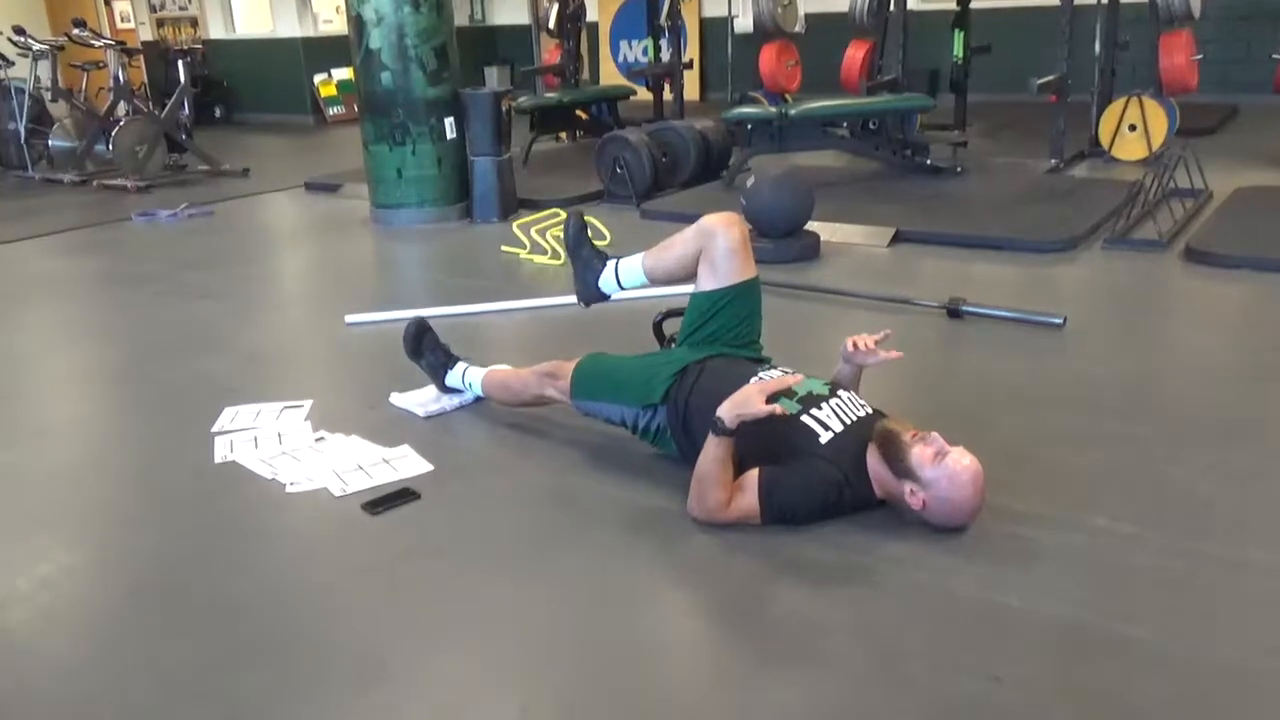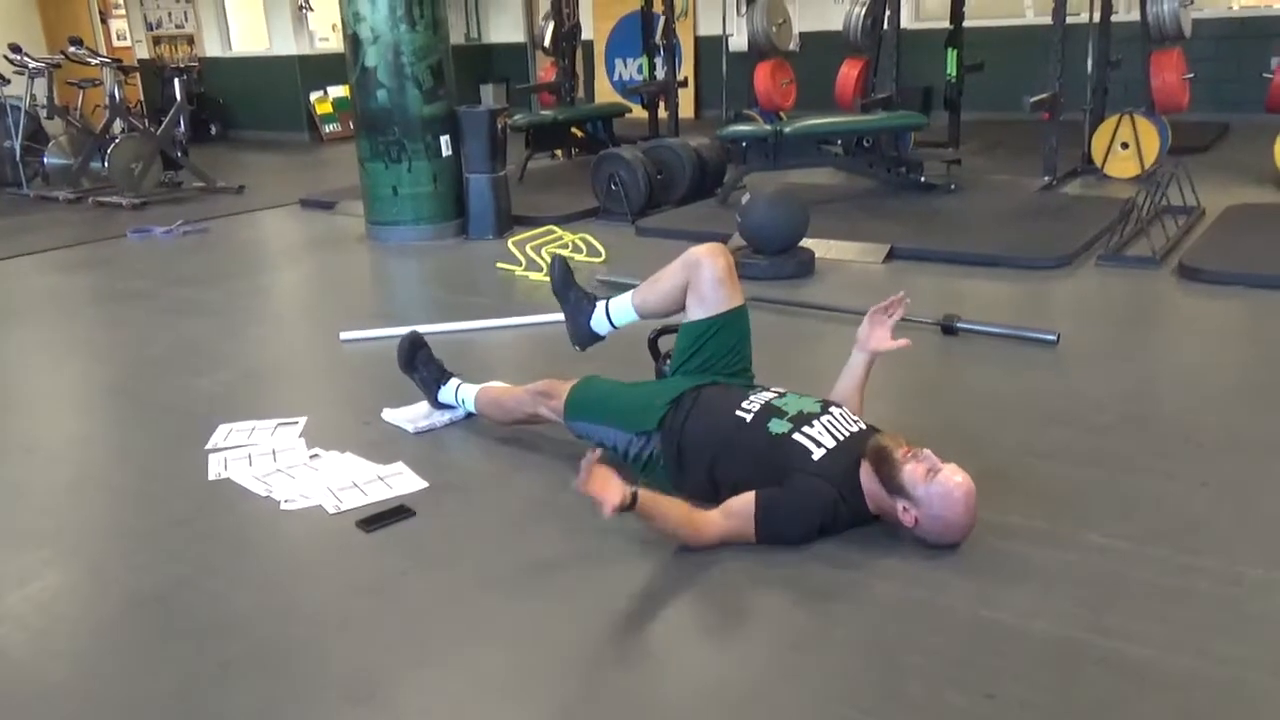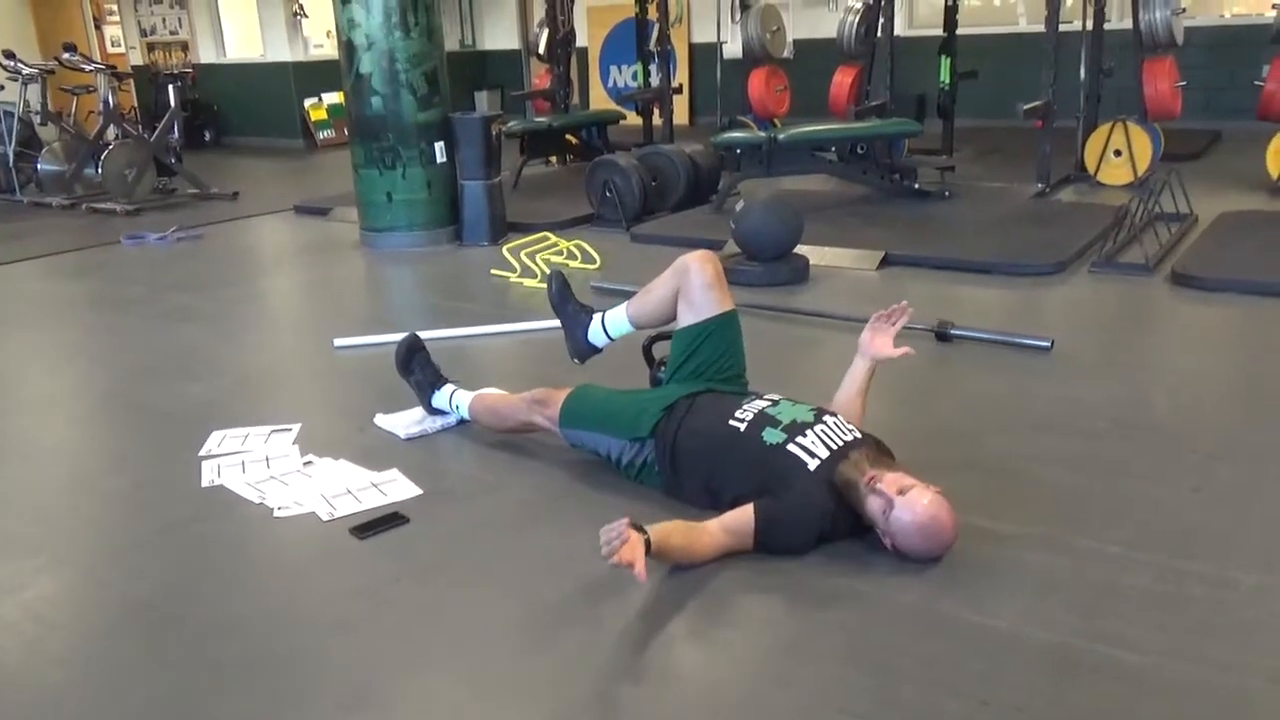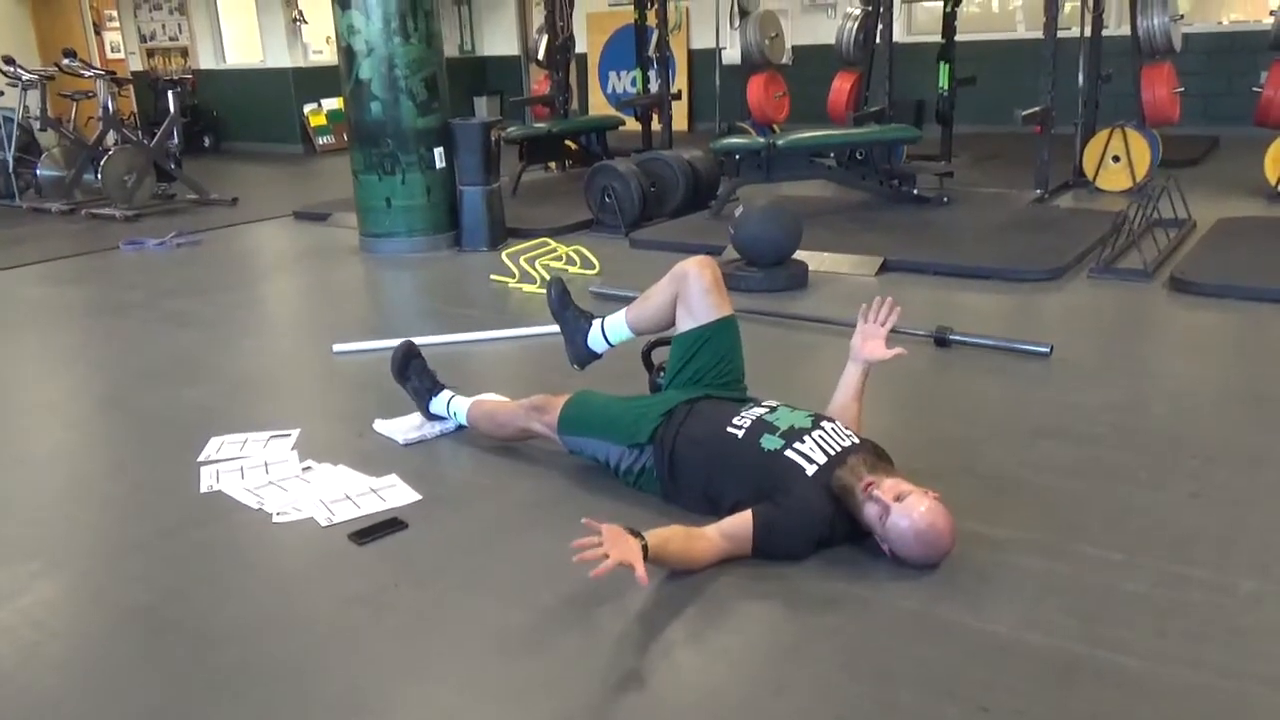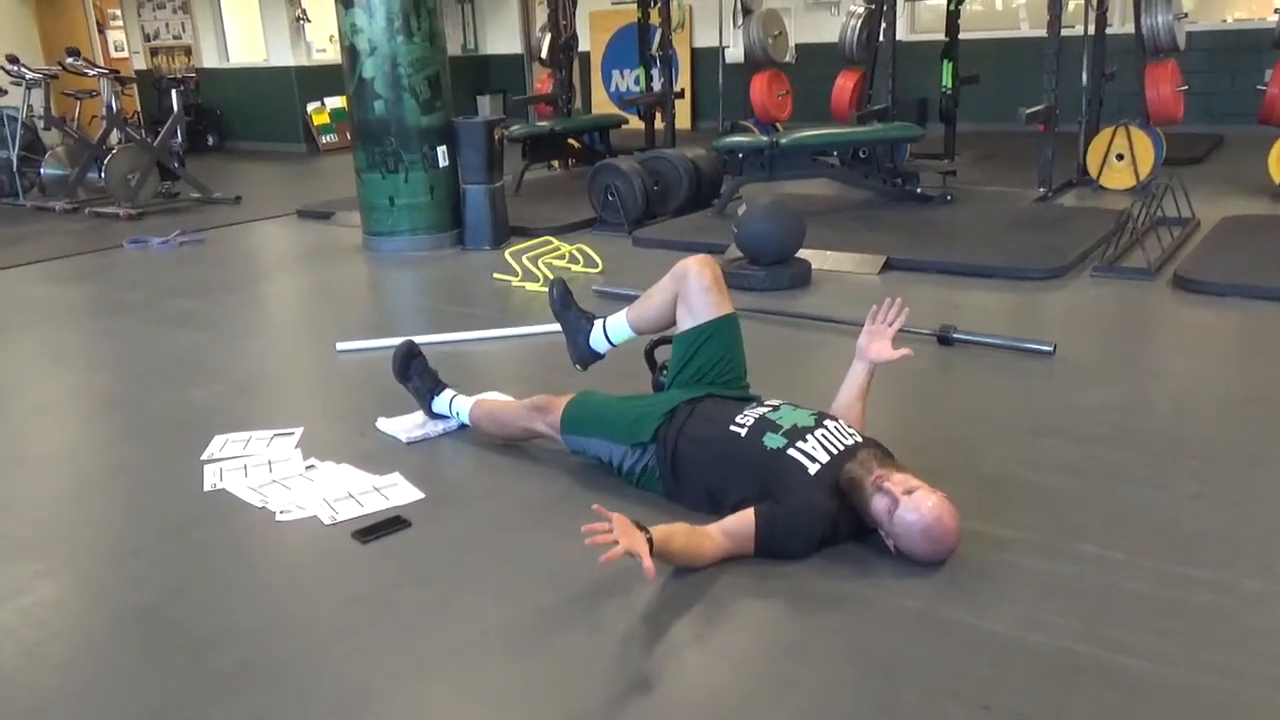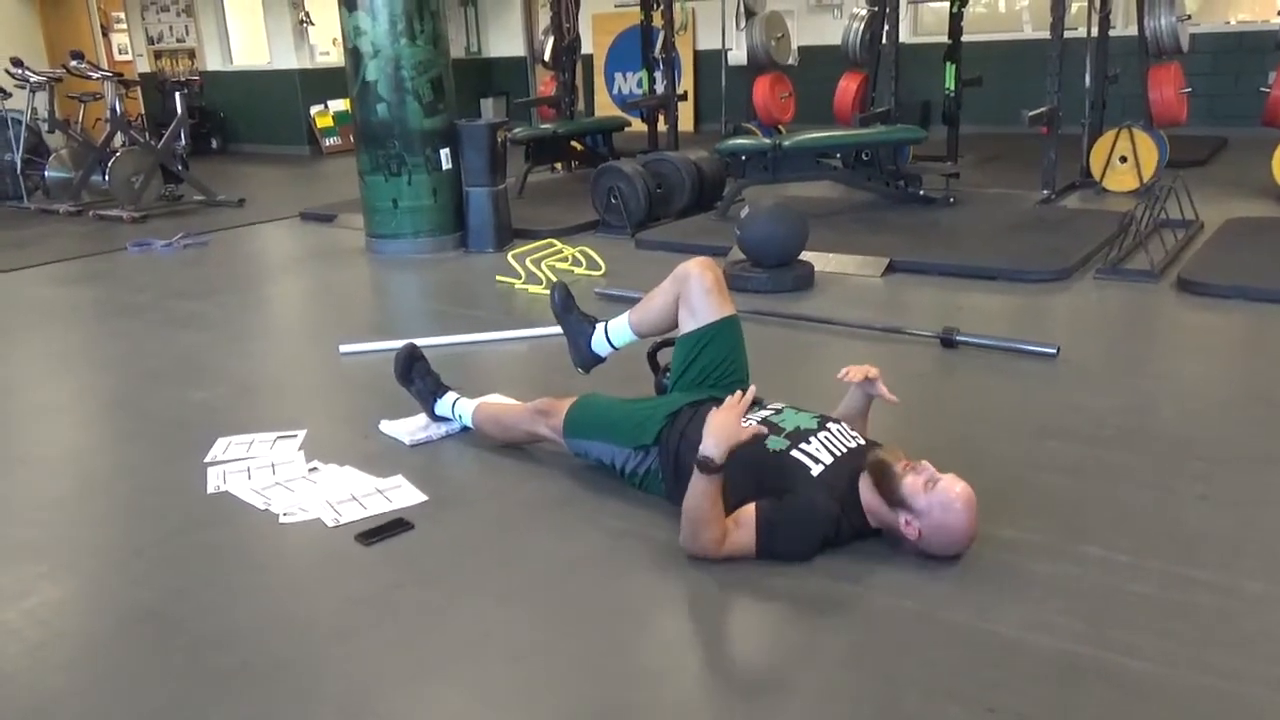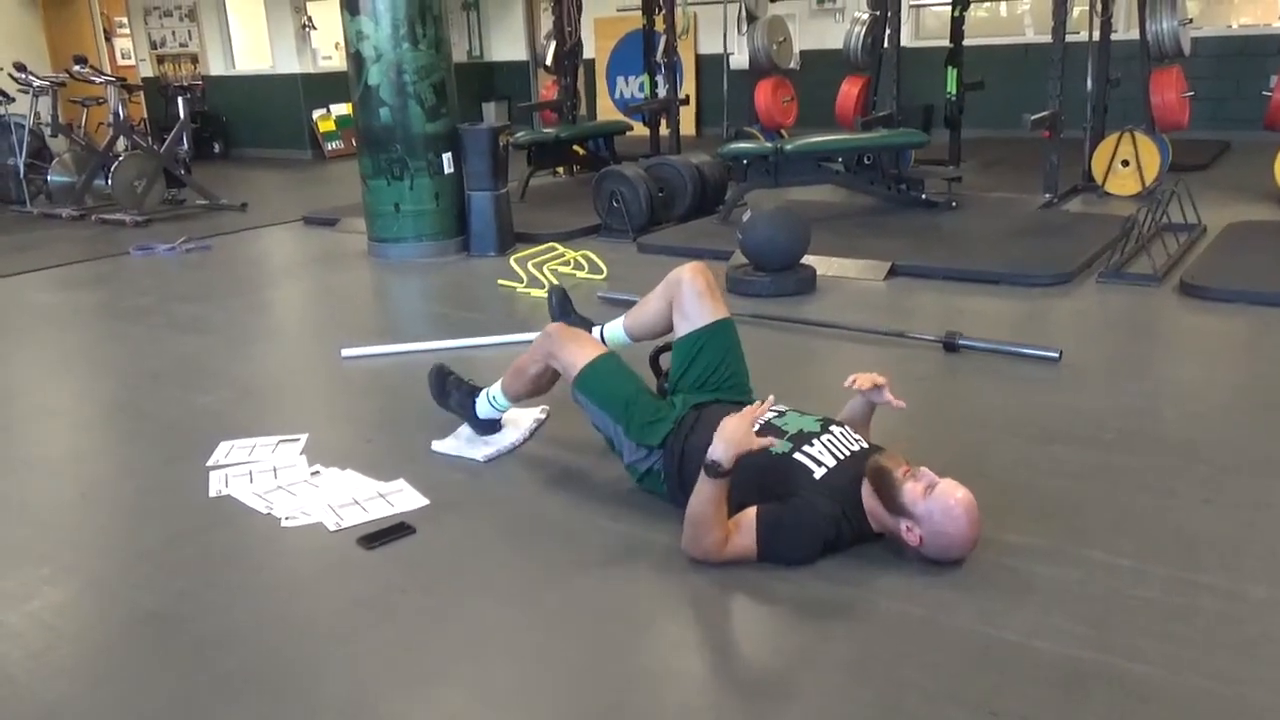
dt=0.7s
person 1, frame 1
left shoulder: (825, 486)
right shoulder: (881, 436)
left elbow: (708, 507)
left wrist: (727, 420)
right wrist: (851, 366)
left hip: (679, 395)
right hip: (735, 364)
left knee: (552, 379)
right knee: (722, 231)
left ankle: (459, 377)
right ankle: (606, 276)
person 1, frame 2
left shoulder: (818, 502)
right shoulder: (878, 454)
left elbow: (707, 526)
left wrist: (627, 498)
right wrist: (863, 354)
left hip: (672, 425)
right hip: (727, 392)
left knee: (546, 397)
right knee: (708, 260)
left ankle: (452, 393)
right ankle: (596, 318)
person 1, frame 3
left shoulder: (810, 511)
right shoulder: (876, 460)
left elbow: (707, 538)
left wrist: (644, 539)
right wrist: (867, 359)
left hip: (664, 435)
right hip: (722, 398)
left knee: (541, 405)
right knee: (697, 267)
left ankle: (448, 399)
right ankle: (594, 331)
person 1, frame 4
left shoulder: (808, 518)
right shoulder: (874, 465)
left elbow: (706, 543)
left wrist: (639, 546)
right wrist: (859, 362)
left hip: (662, 442)
right hip: (720, 404)
left knee: (539, 412)
right knee: (697, 273)
left ankle: (444, 405)
right ankle: (593, 336)
person 1, frame 5
left shoulder: (812, 516)
right shoulder: (877, 463)
left elbow: (710, 542)
left wrist: (645, 538)
right wrist: (863, 363)
left hip: (665, 440)
right hip: (723, 402)
left knee: (542, 412)
right knee: (697, 271)
left ankle: (448, 404)
right ankle: (595, 337)
person 1, frame 6
left shoulder: (818, 518)
right shoulder: (878, 468)
left elbow: (700, 541)
left wrist: (711, 455)
right wrist: (864, 391)
left hip: (669, 440)
right hip: (720, 401)
left knee: (543, 415)
right knee: (698, 273)
left ankle: (449, 407)
right ankle: (597, 341)
person 1, frame 7
left shoulder: (819, 522)
right shoulder: (879, 471)
left elbow: (703, 544)
left wrist: (720, 459)
right wrist: (868, 399)
left hip: (669, 442)
right hip: (719, 404)
left knee: (555, 340)
right knee: (690, 278)
left ankle: (483, 407)
right ankle: (598, 339)
